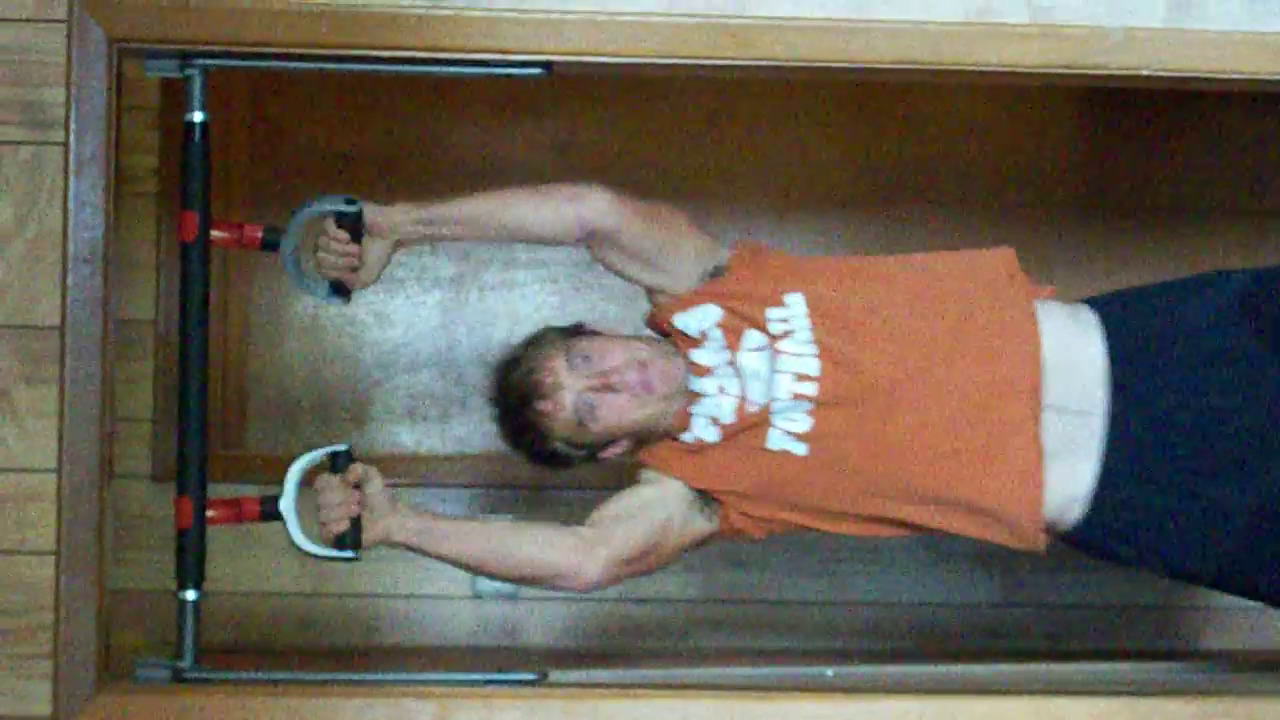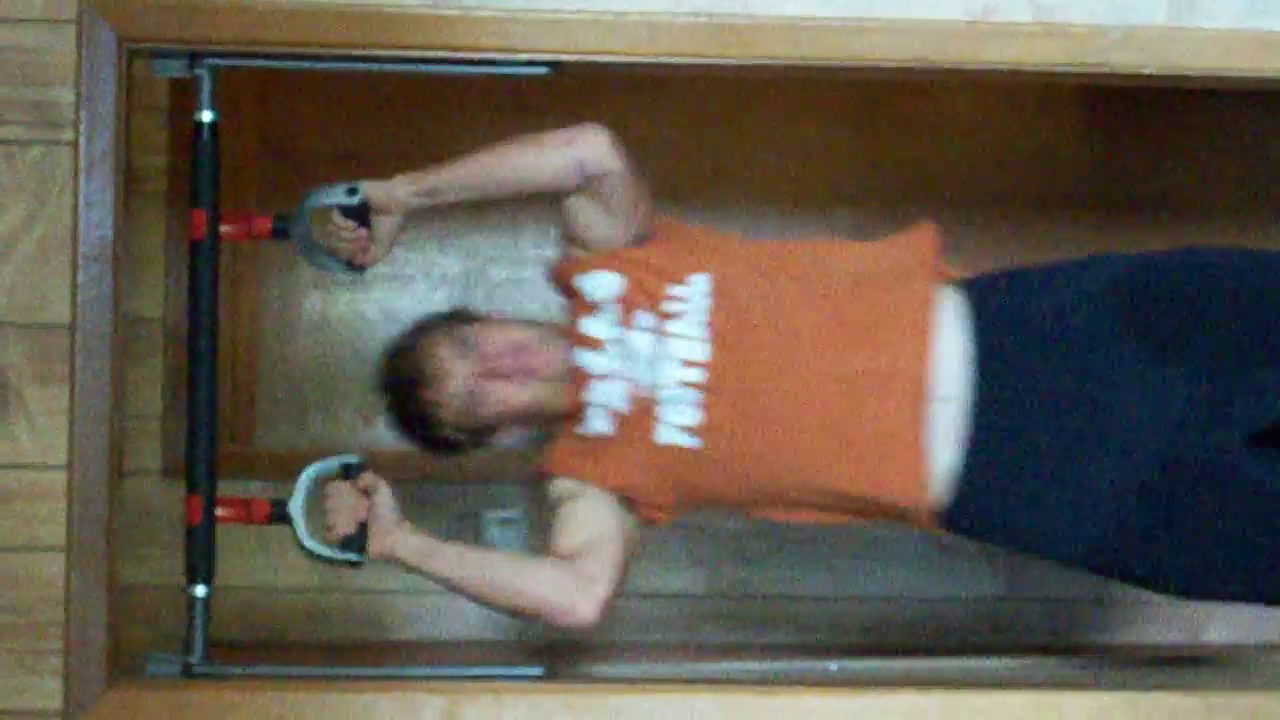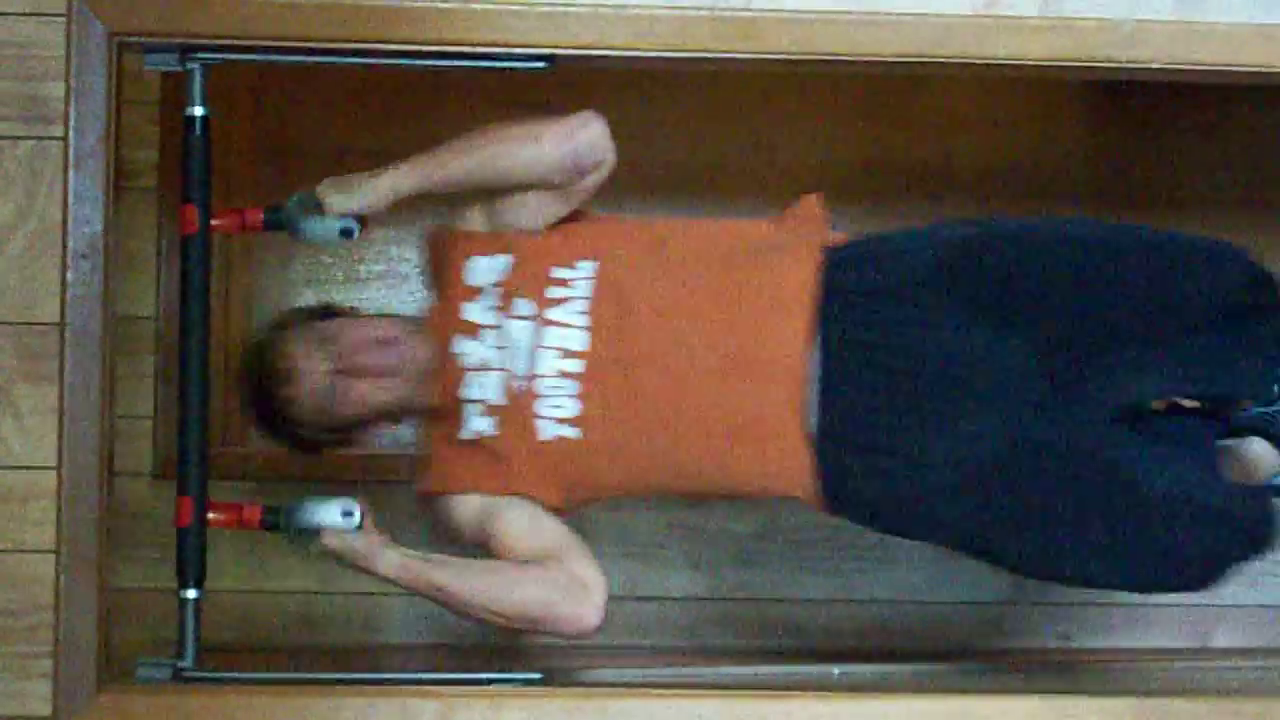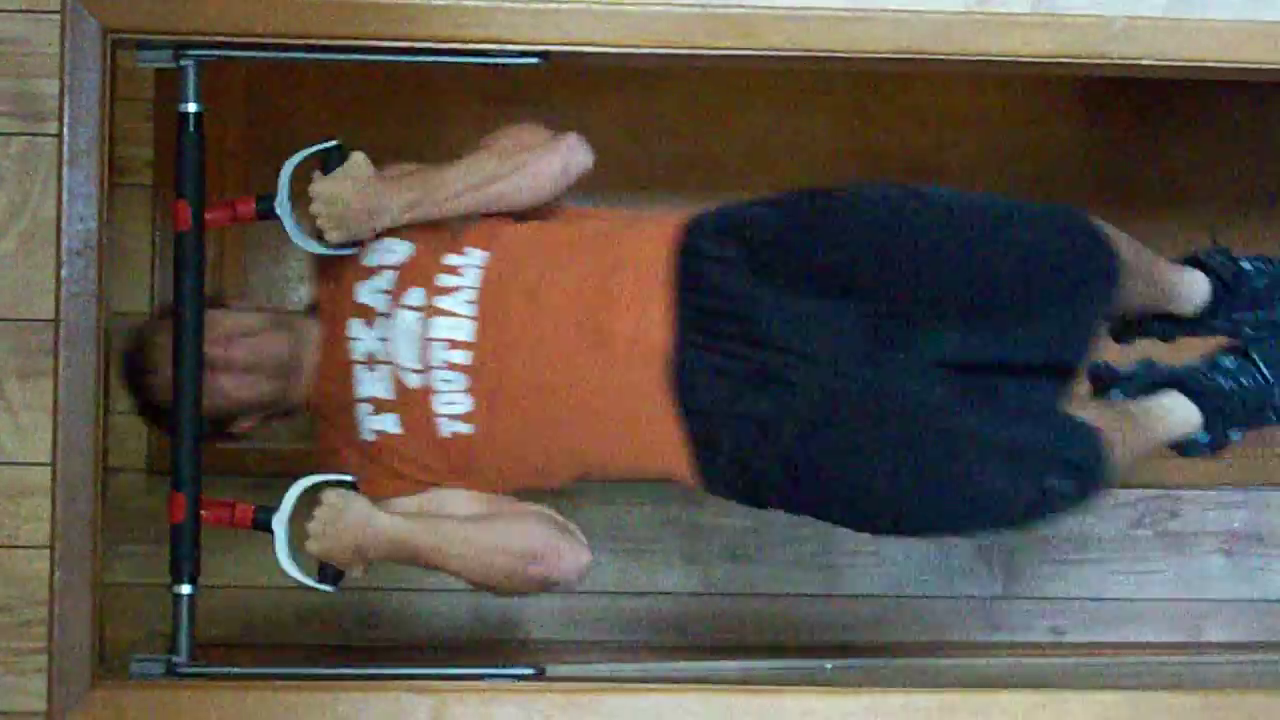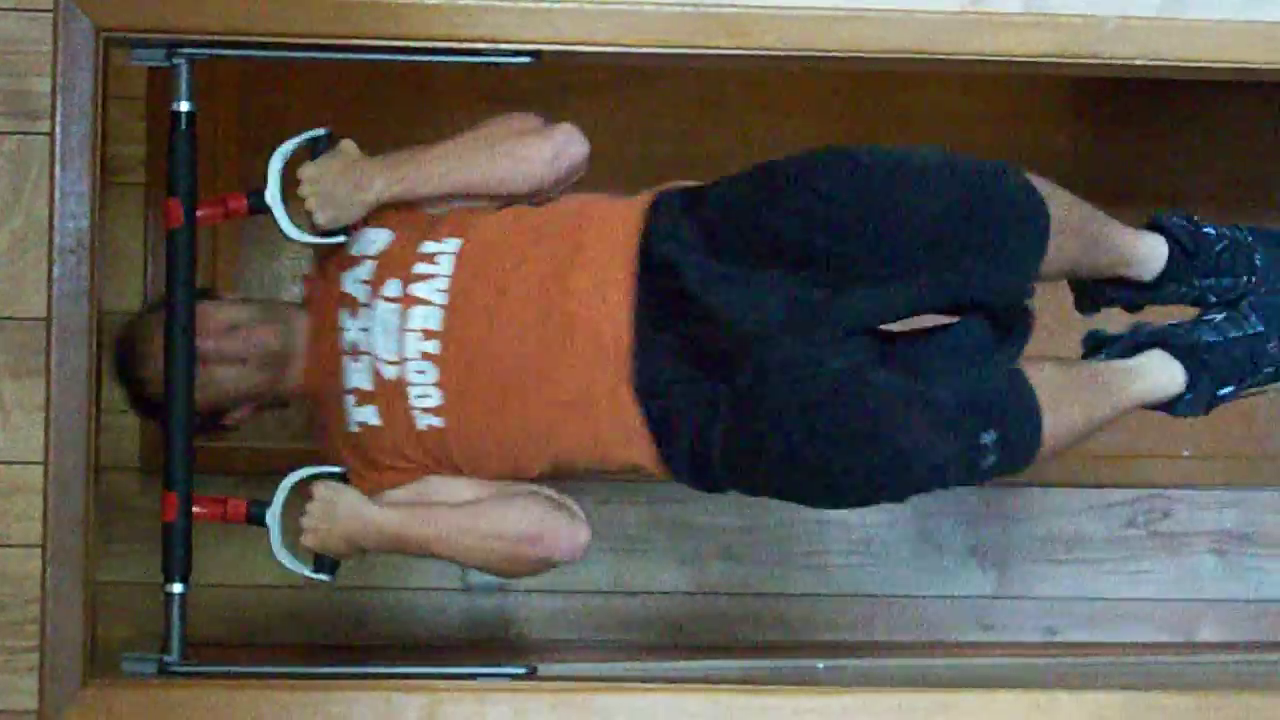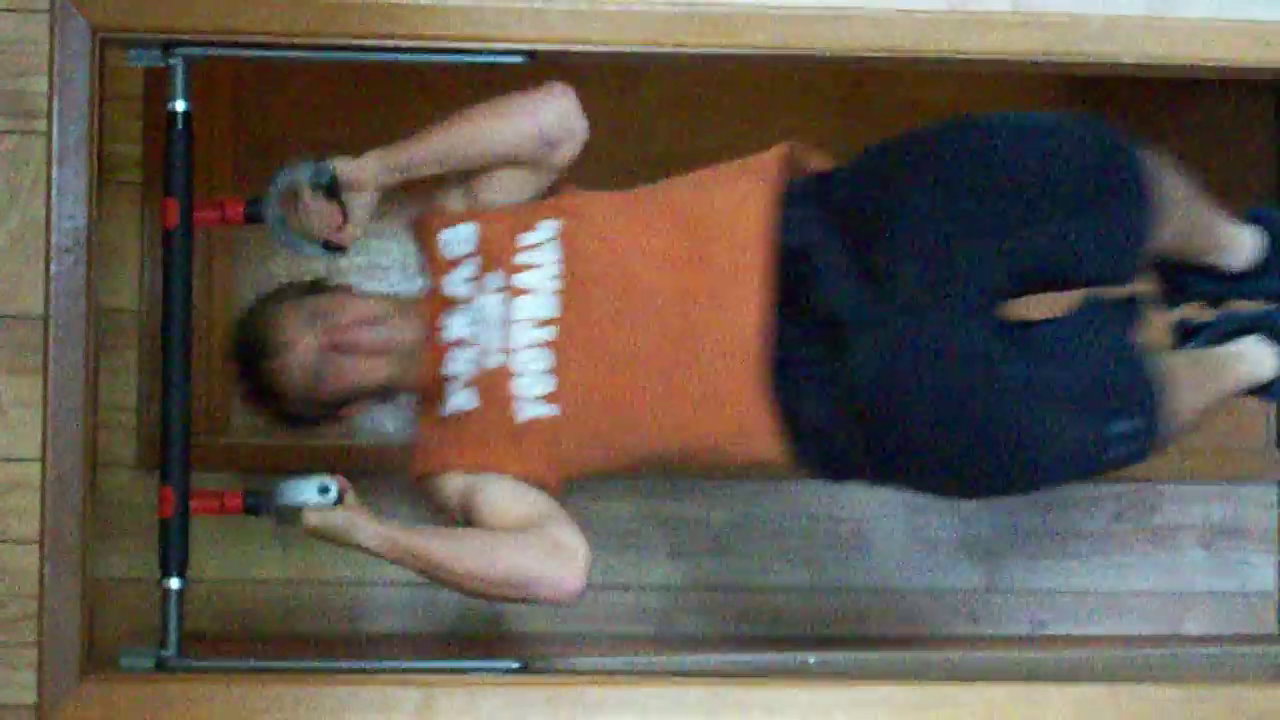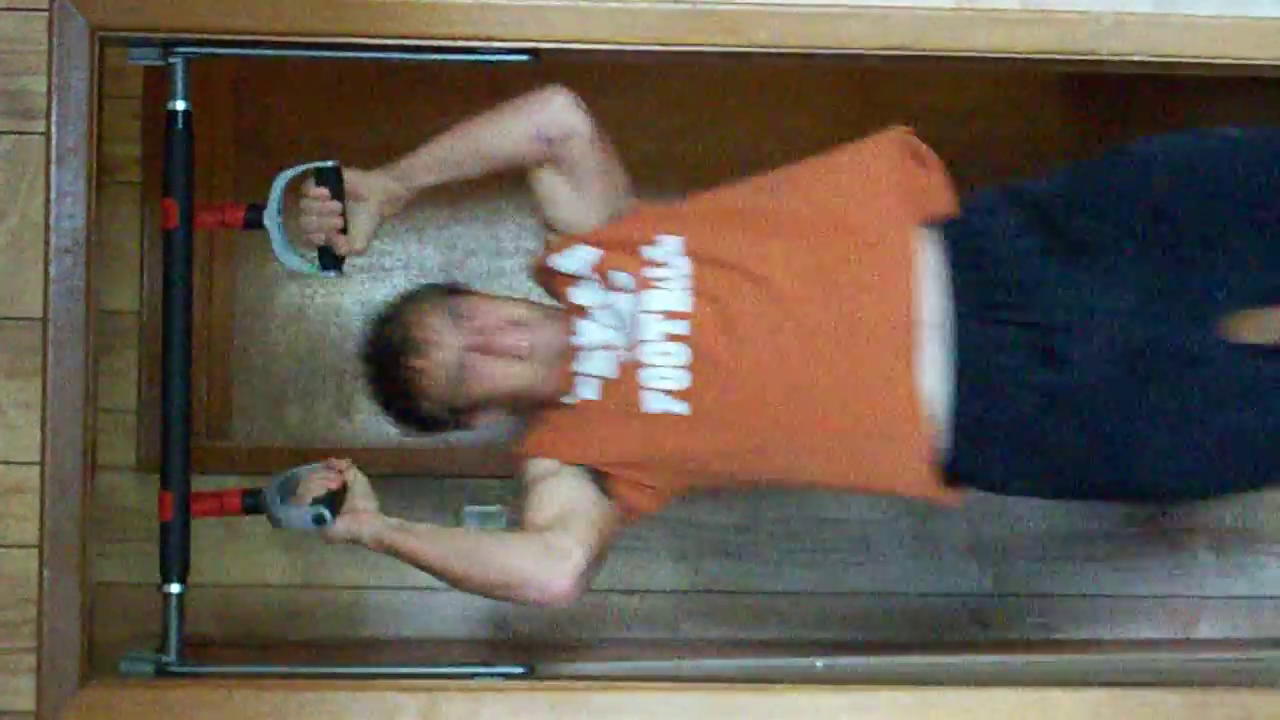
dt=0.2s
person 1, frame 1
left shoulder: (706, 297)
right shoulder: (699, 480)
left elbow: (595, 211)
right elbow: (587, 558)
left wrist: (401, 219)
right wrist: (393, 520)
person 1, frame 2
left shoulder: (603, 266)
right shoulder: (590, 471)
left elbow: (591, 153)
right elbow: (581, 596)
left wrist: (406, 189)
right wrist: (400, 542)
left hip: (986, 323)
right hip: (992, 479)
person 1, frame 3
left shoulder: (476, 255)
right shoulder: (476, 478)
left elbow: (581, 139)
right elbow: (575, 602)
left wrist: (384, 183)
right wrist: (384, 559)
left hip: (857, 291)
right hip: (868, 454)
right knee: (1185, 529)
person 1, frame 4
left shoulder: (364, 243)
right shoulder: (378, 466)
left elbow: (558, 154)
right elbow: (557, 554)
left wrist: (387, 202)
right wrist: (377, 536)
left hip: (716, 263)
right hip: (733, 420)
left knee: (1047, 258)
right knee: (1023, 465)
right ankle: (1183, 412)
person 1, frame 5
left shoulder: (348, 228)
right shoulder: (368, 454)
left elbow: (554, 146)
right elbow: (556, 532)
left wrist: (377, 182)
right wrist: (371, 528)
right hip: (708, 412)
left knee: (959, 210)
right knee: (959, 423)
left ankle: (1155, 261)
right ankle: (1169, 370)
person 1, frame 6
left shoulder: (448, 221)
right shoulder: (459, 455)
left elbow: (557, 113)
right elbow: (559, 568)
left wrist: (374, 171)
right wrist: (364, 530)
left hip: (801, 231)
right hip: (816, 397)
left knee: (1080, 167)
right knee: (1087, 414)
person 1, frame 7
left shoulder: (578, 247)
right shoulder: (572, 451)
left elbow: (558, 114)
right elbow: (554, 571)
left wrist: (387, 182)
right wrist: (377, 529)
left hip: (969, 252)
right hip: (983, 414)
